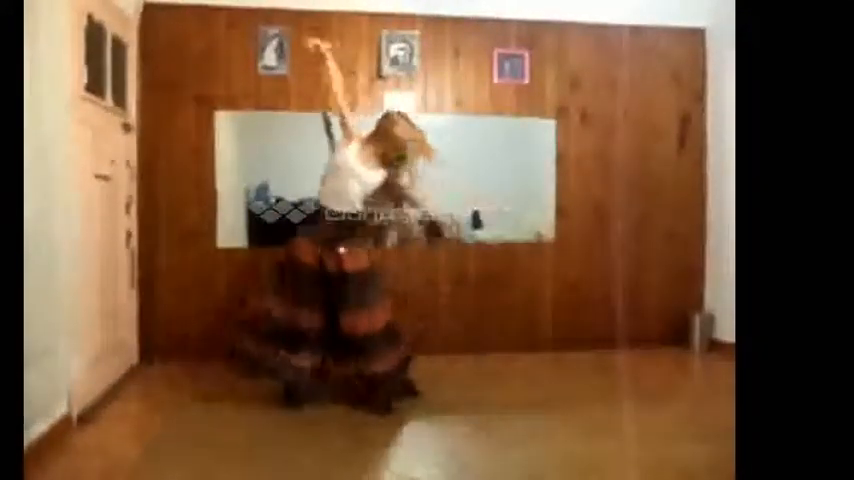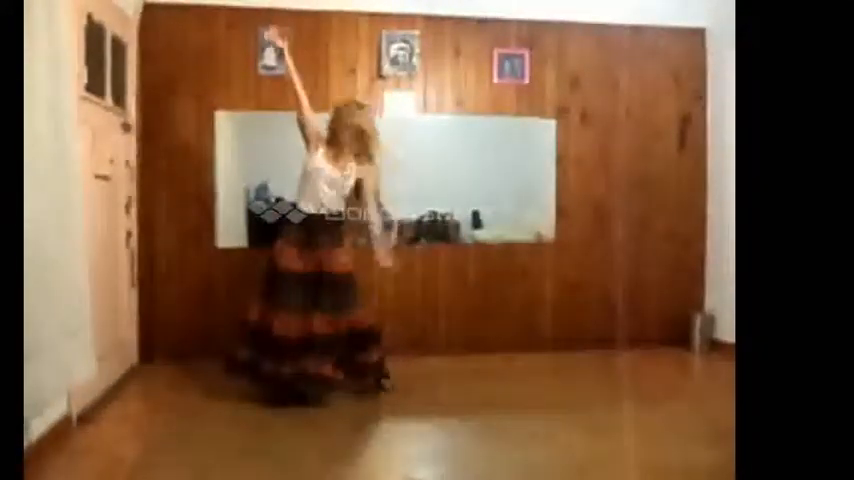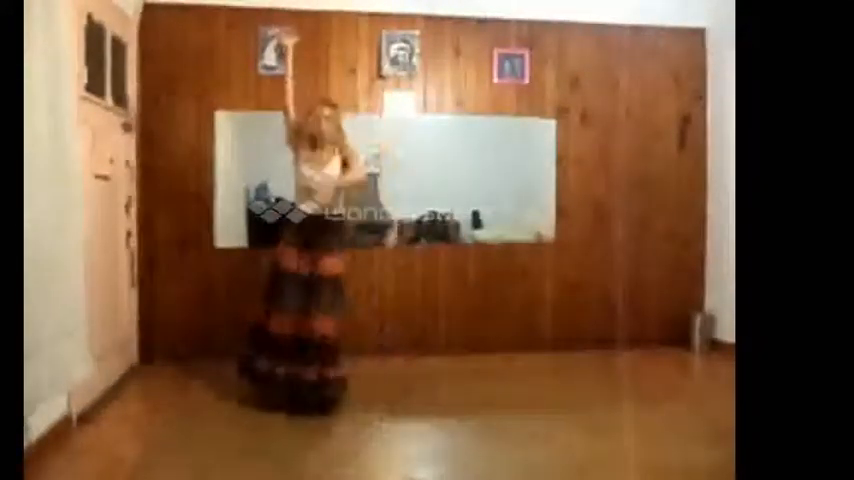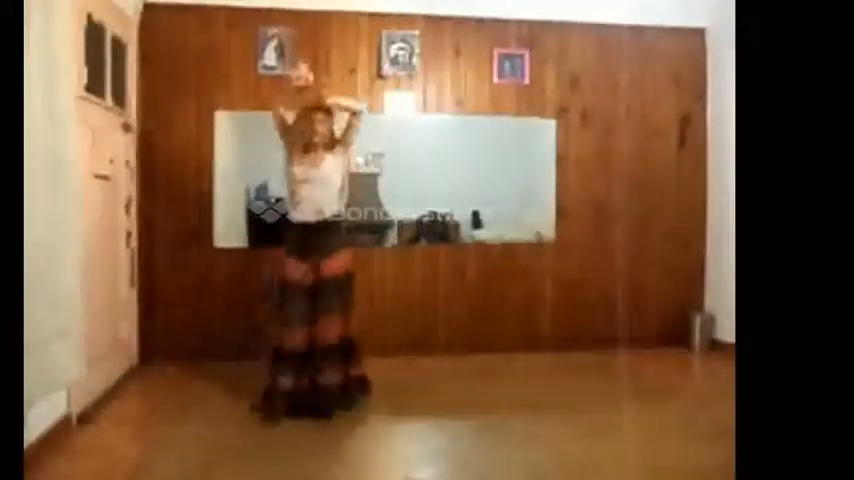
dt=0.4s
person 1, frame 1
left shoulder: (388, 169)
right shoulder: (352, 141)
left elbow: (405, 194)
right elbow: (339, 93)
right wrist: (327, 56)
left hip: (350, 233)
right hip: (318, 225)
left knee: (364, 305)
right knee: (306, 301)
left ankle: (377, 381)
right ankle: (302, 380)
person 1, frame 2
left shoulder: (364, 164)
right shoulder: (316, 143)
left elbow: (370, 205)
right elbow: (302, 99)
left wrist: (381, 243)
right wrist: (286, 53)
left hip: (332, 233)
right hip: (299, 230)
left knee: (337, 309)
right knee: (289, 307)
right ankle: (285, 381)
person 1, frame 3
left shoulder: (343, 154)
right shoulder: (300, 149)
left elbow: (360, 173)
right elbow: (288, 105)
left wrist: (334, 184)
right wrist: (288, 56)
left hip: (330, 235)
right hip: (298, 232)
left knee: (322, 314)
right knee: (285, 310)
left ankle: (319, 388)
right ankle: (283, 385)
person 1, frame 4
left shoulder: (339, 151)
right shoulder: (292, 151)
left elbow: (358, 111)
right elbow: (278, 113)
left wrist: (326, 100)
right wrist: (297, 88)
left hip: (331, 239)
right hip: (298, 238)
left knee: (330, 318)
right knee: (295, 318)
left ankle: (329, 392)
right ankle: (289, 393)
